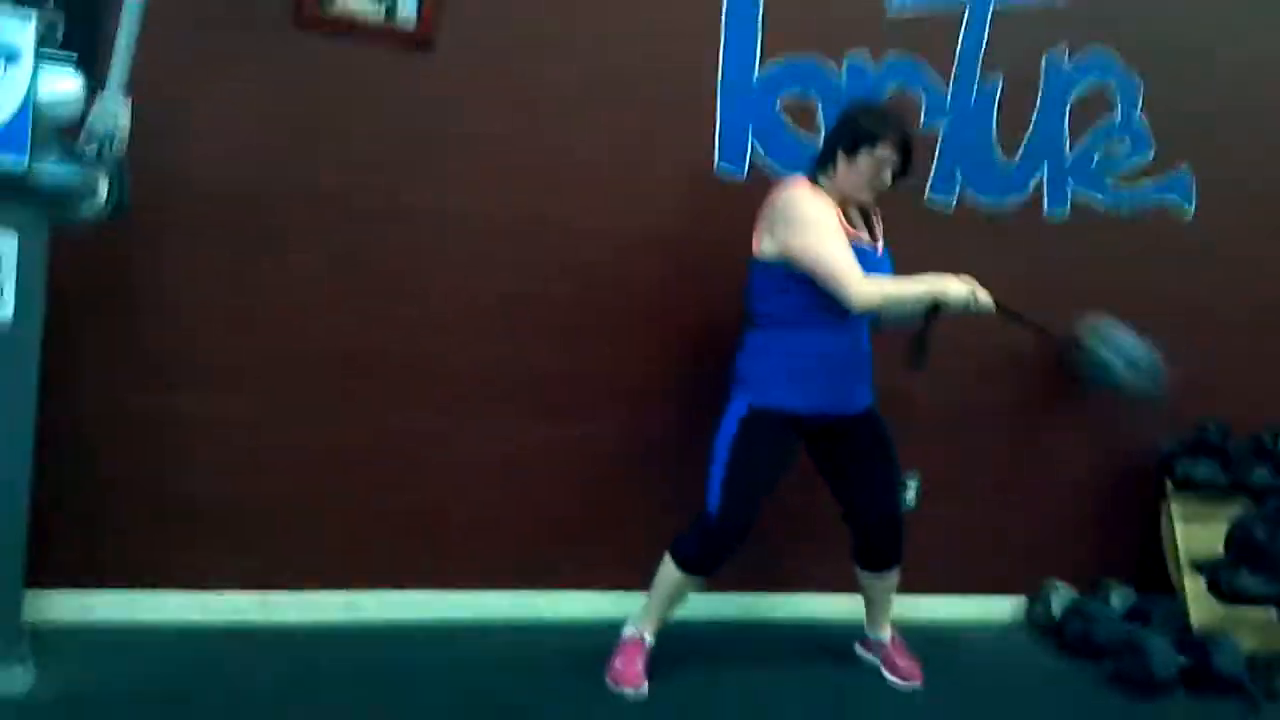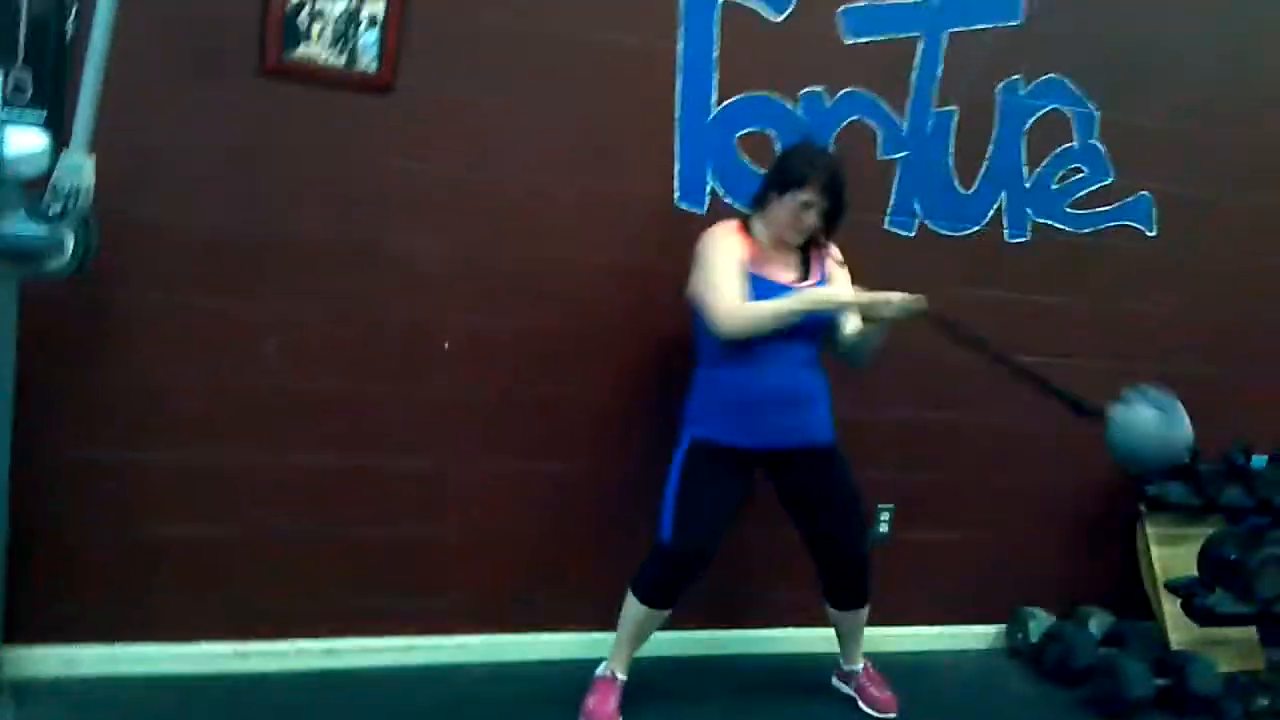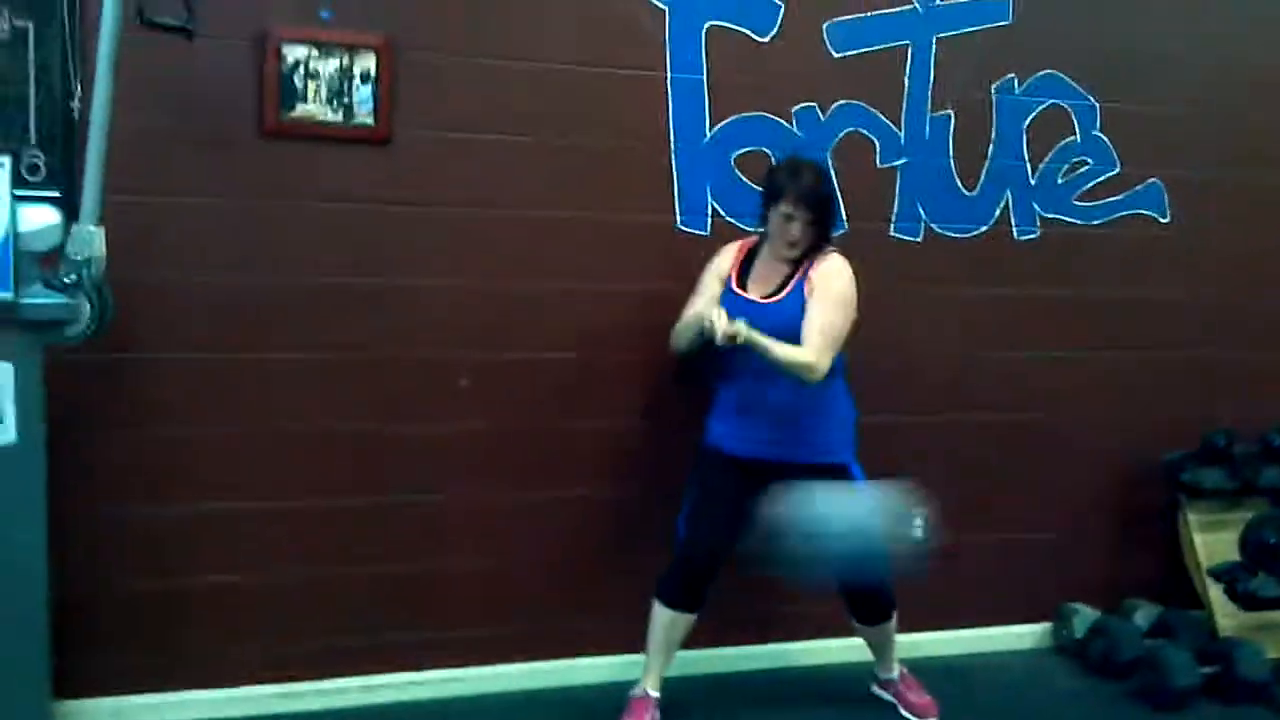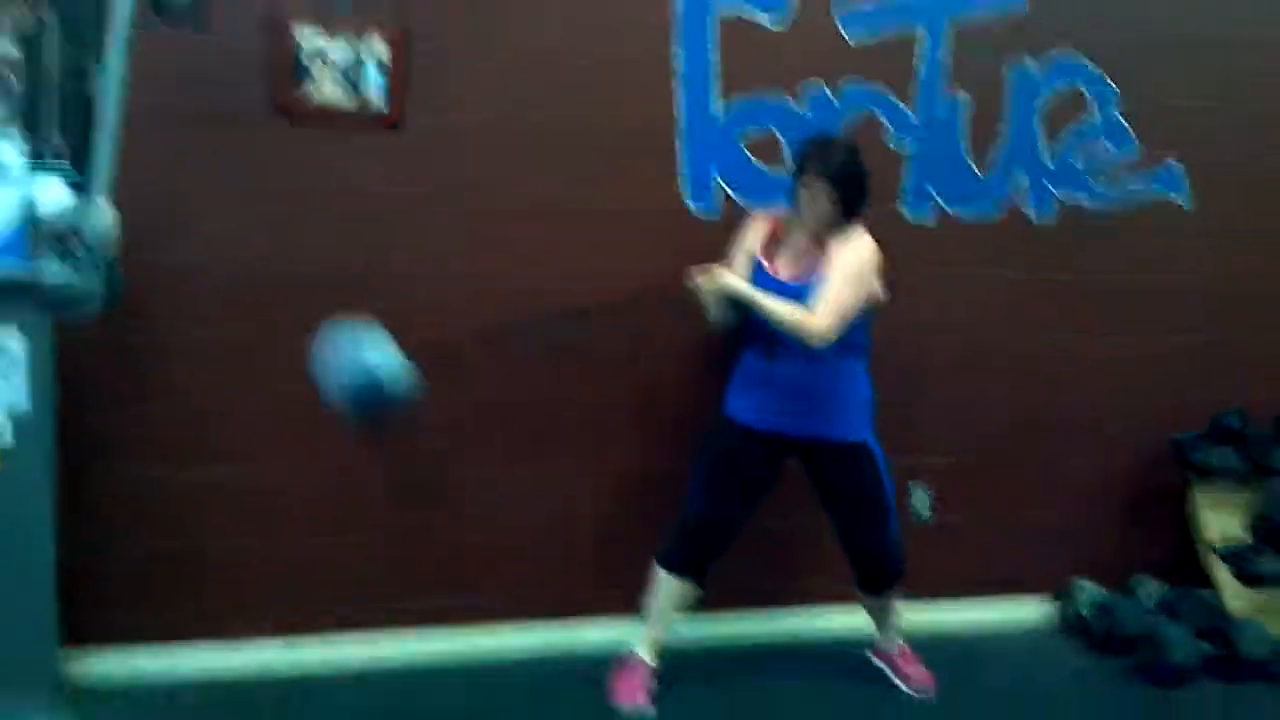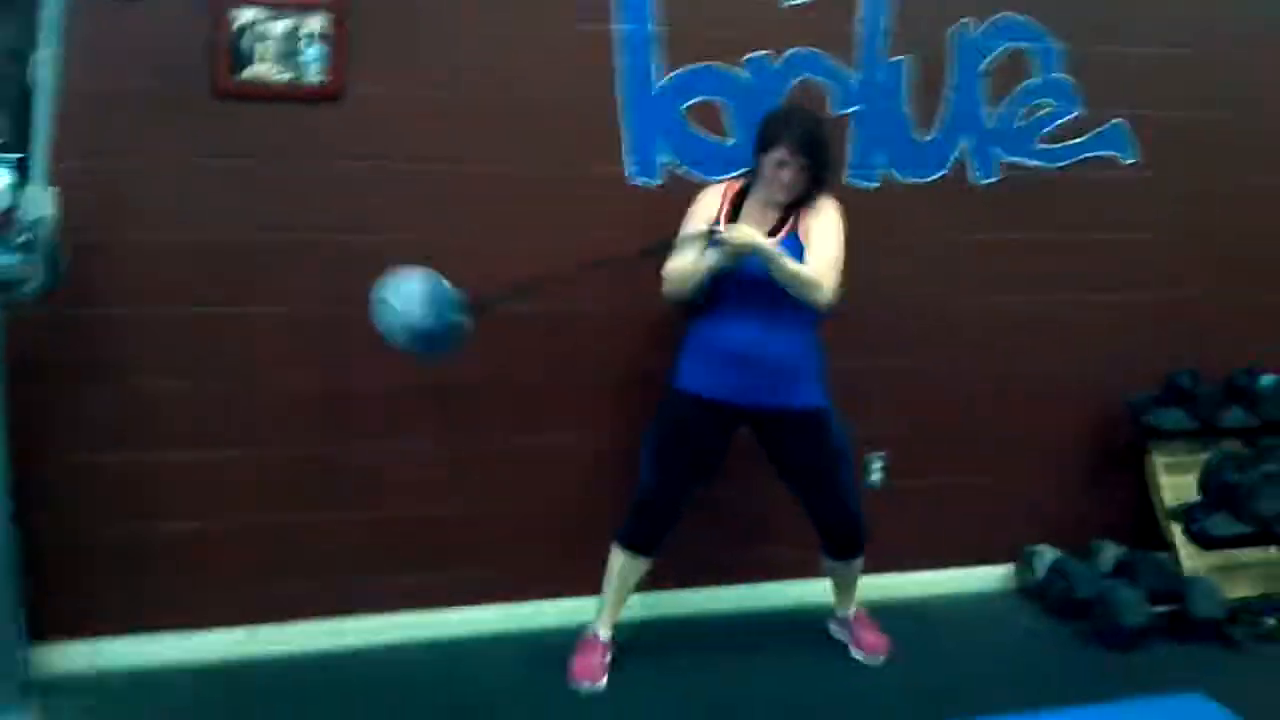
dt=0.2s
person 1, frame 1
left shoulder: (866, 217)
right shoulder: (798, 200)
left elbow: (878, 304)
right elbow: (854, 293)
left wrist: (945, 297)
right wrist: (934, 286)
left hip: (847, 402)
right hip: (771, 398)
left knee: (883, 520)
right knee: (723, 523)
left ankle: (879, 636)
right ankle: (639, 634)
person 1, frame 2
left shoulder: (825, 256)
right shoulder: (724, 240)
left elbow: (849, 345)
right elbow: (730, 323)
left wrist: (873, 315)
right wrist: (817, 298)
left hip: (805, 437)
right hip: (721, 433)
left knee: (849, 556)
right knee: (679, 555)
left ankle: (853, 668)
right ankle: (612, 671)
person 1, frame 3
left shoulder: (831, 270)
right shoulder: (730, 258)
left elbow: (813, 364)
right elbow: (681, 342)
left wrist: (747, 336)
right wrist: (702, 320)
left hip: (820, 449)
right hip: (735, 442)
left knee: (863, 574)
right knee: (691, 560)
left ankle: (890, 675)
person 1, frame 4
left shoulder: (857, 247)
right shoulder: (760, 231)
left elbow: (818, 329)
right elbow: (723, 318)
left wrist: (747, 292)
right wrist: (720, 291)
left hip: (836, 424)
right hip: (754, 413)
left knee: (877, 547)
right knee: (699, 530)
left ankle: (889, 644)
right ankle: (642, 655)
person 1, frame 5
left shoulder: (820, 212)
right shoulder: (716, 201)
left elbow: (821, 291)
right elbow: (675, 286)
left wrist: (759, 249)
right wrist: (712, 249)
left hip: (793, 394)
right hip: (707, 388)
left knee: (841, 509)
right knee: (654, 506)
left ankle: (848, 613)
right ankle: (600, 631)
